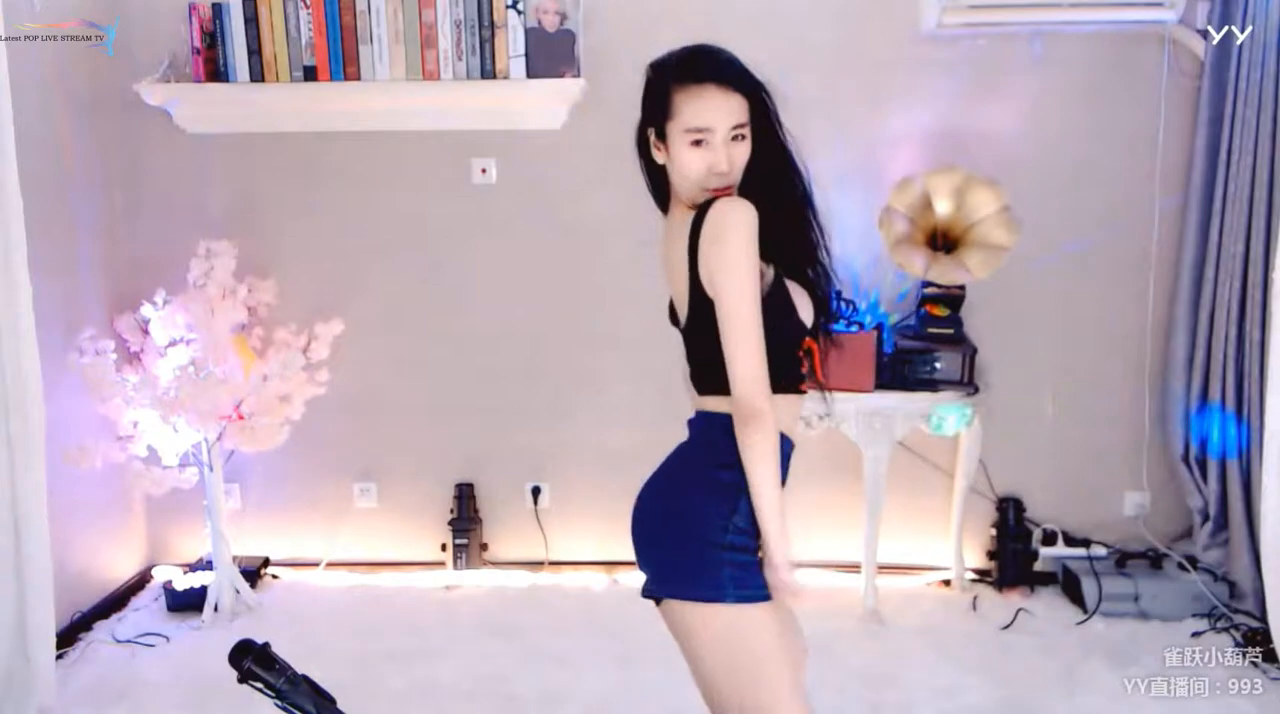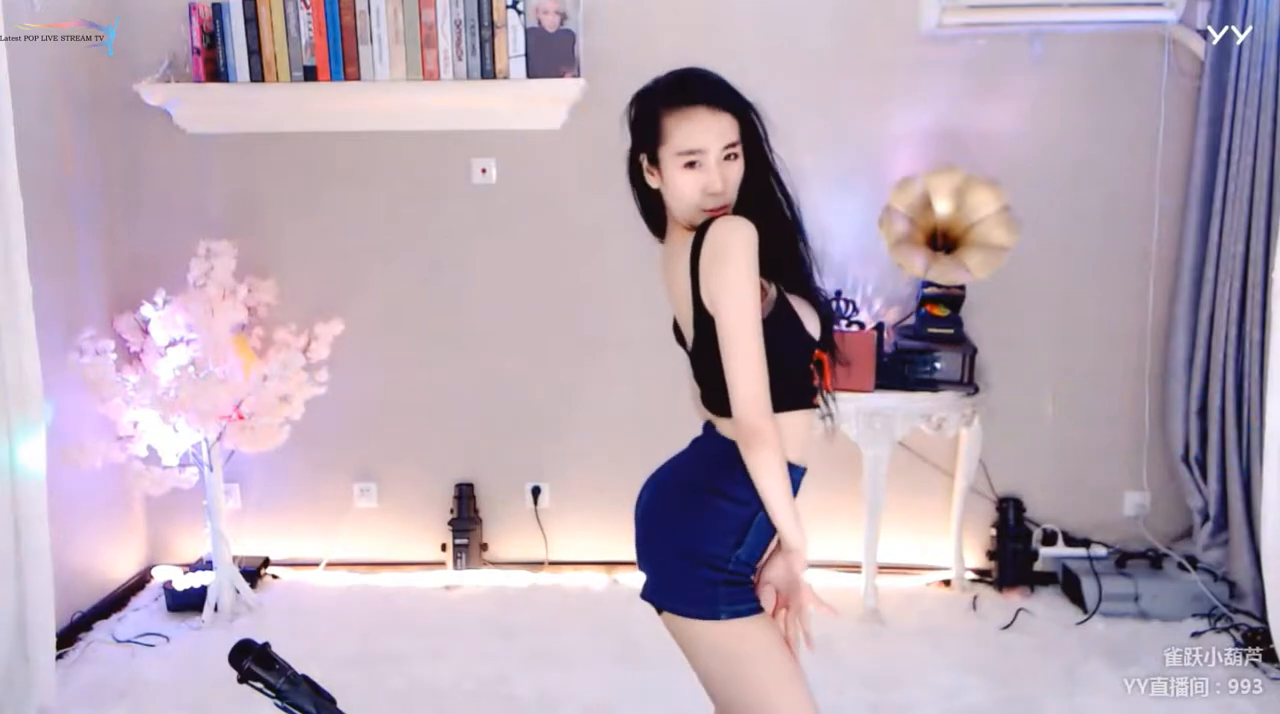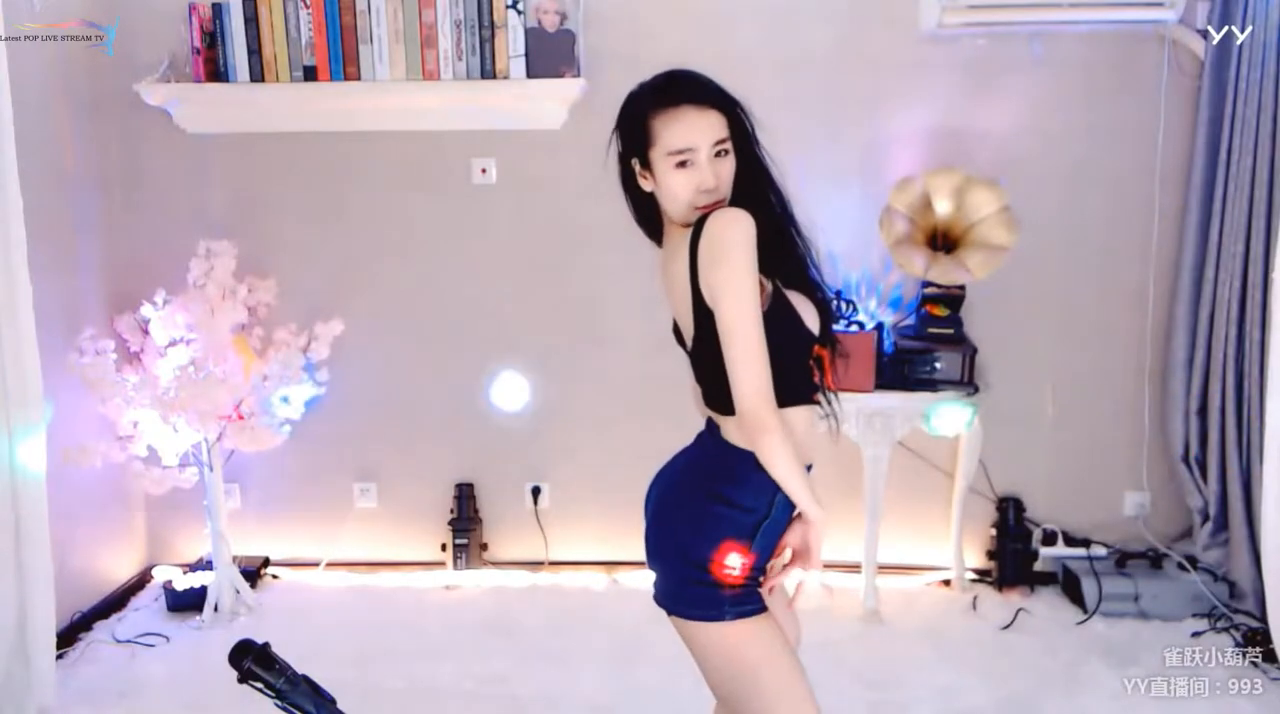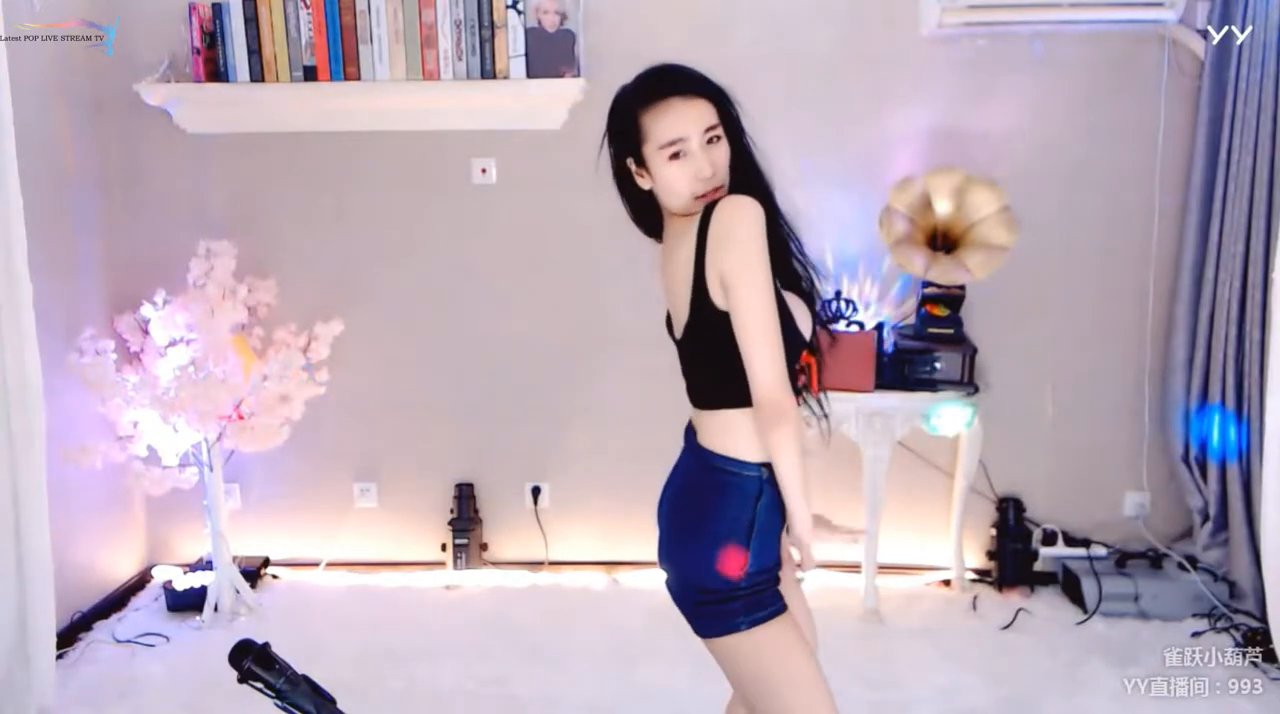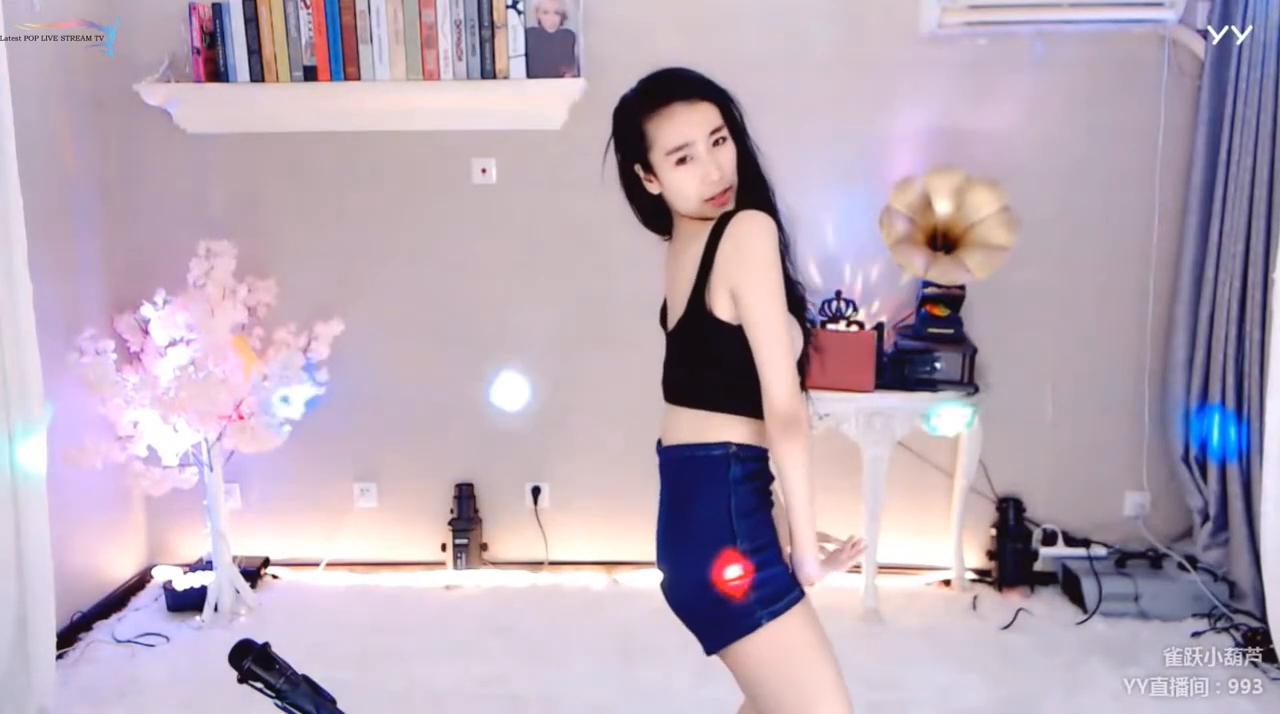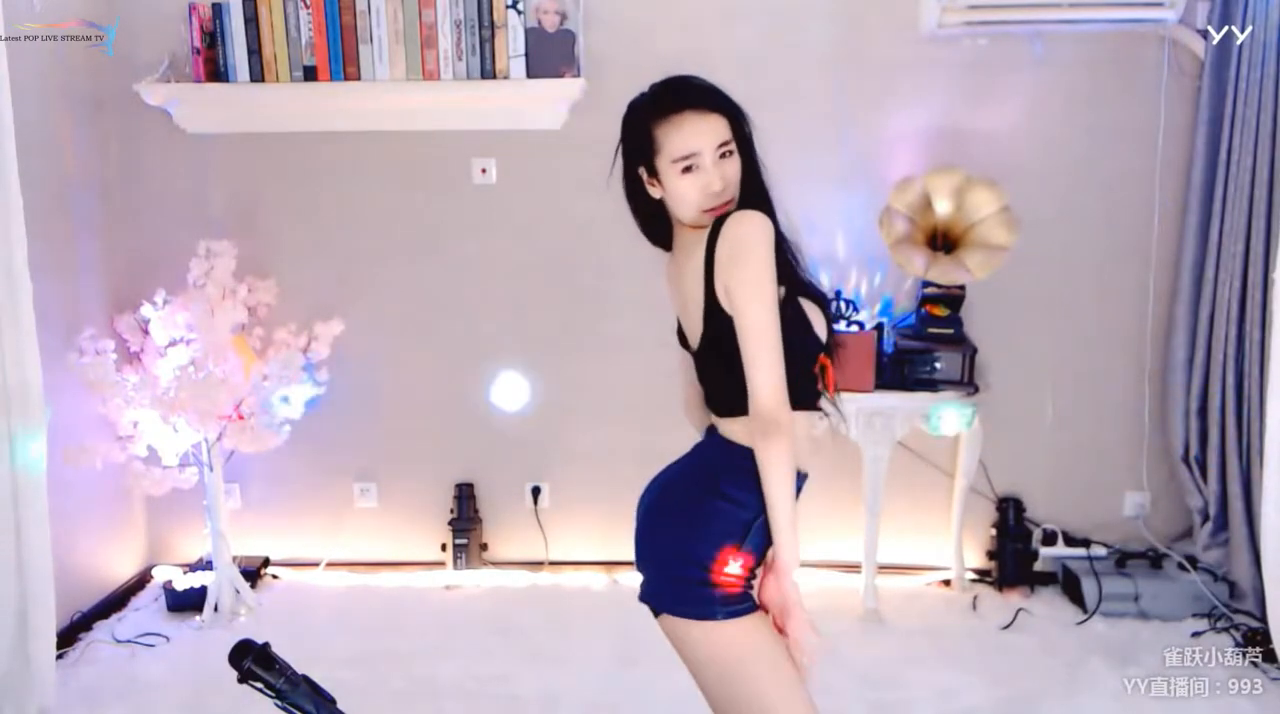
dt=0.4s
person 1, frame 1
left shoulder: (685, 219)
right shoulder: (733, 216)
right elbow: (751, 402)
right wrist: (777, 538)
left hip: (697, 498)
right hip: (711, 514)
left knee: (778, 659)
person 1, frame 2
left shoulder: (682, 245)
right shoulder: (733, 235)
right elbow: (754, 422)
right wrist: (793, 543)
left hip: (698, 507)
right hip: (708, 532)
person 1, frame 3
left shoulder: (680, 244)
right shoulder: (731, 227)
right elbow: (758, 414)
right wrist: (811, 511)
left hip: (707, 499)
right hip: (716, 525)
left knee: (777, 648)
person 1, frame 4
left shoulder: (679, 237)
right shoulder: (738, 214)
right elbow: (774, 398)
right wrist: (802, 520)
left hip: (712, 494)
right hip: (729, 513)
left knee: (792, 653)
person 1, frame 5
left shoulder: (688, 240)
right shoulder: (749, 231)
right elbow: (784, 411)
right wrist: (806, 547)
left hip: (701, 501)
right hip: (723, 508)
person 1, frame 6
left shoulder: (687, 259)
right shoulder: (747, 231)
right elbow: (771, 415)
right wrist: (784, 561)
left hip: (698, 509)
right hip: (707, 537)
